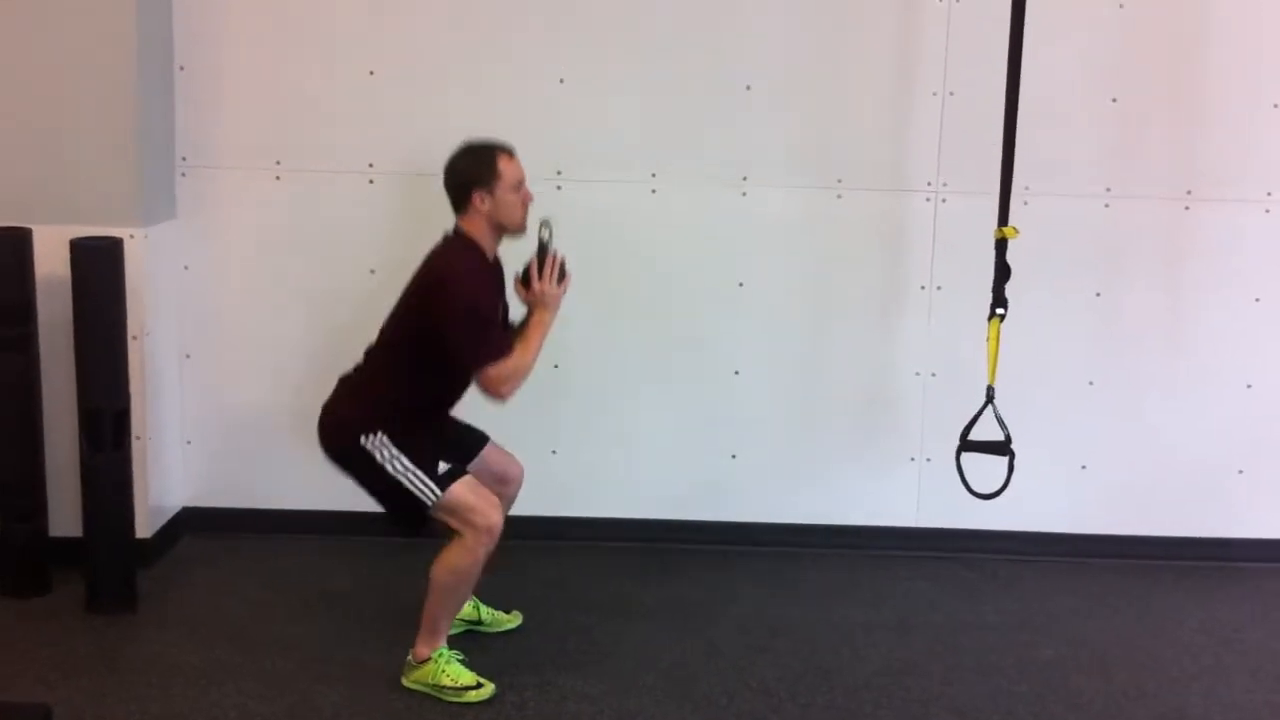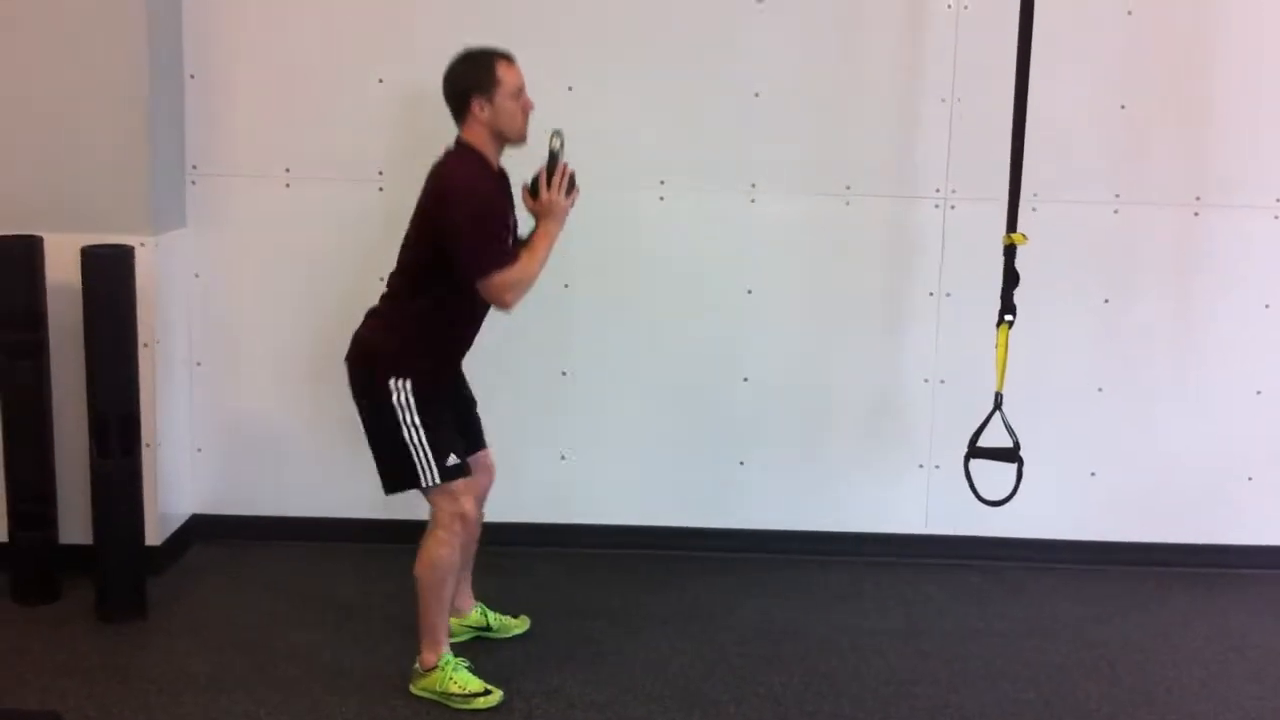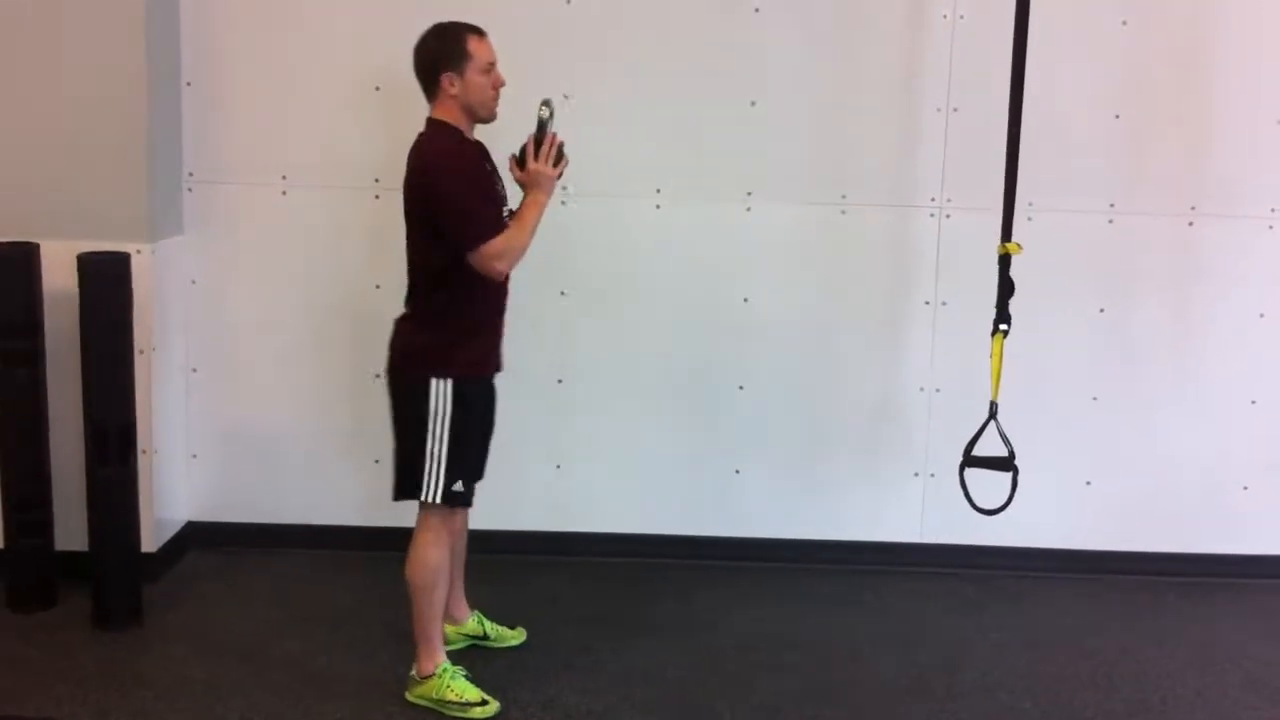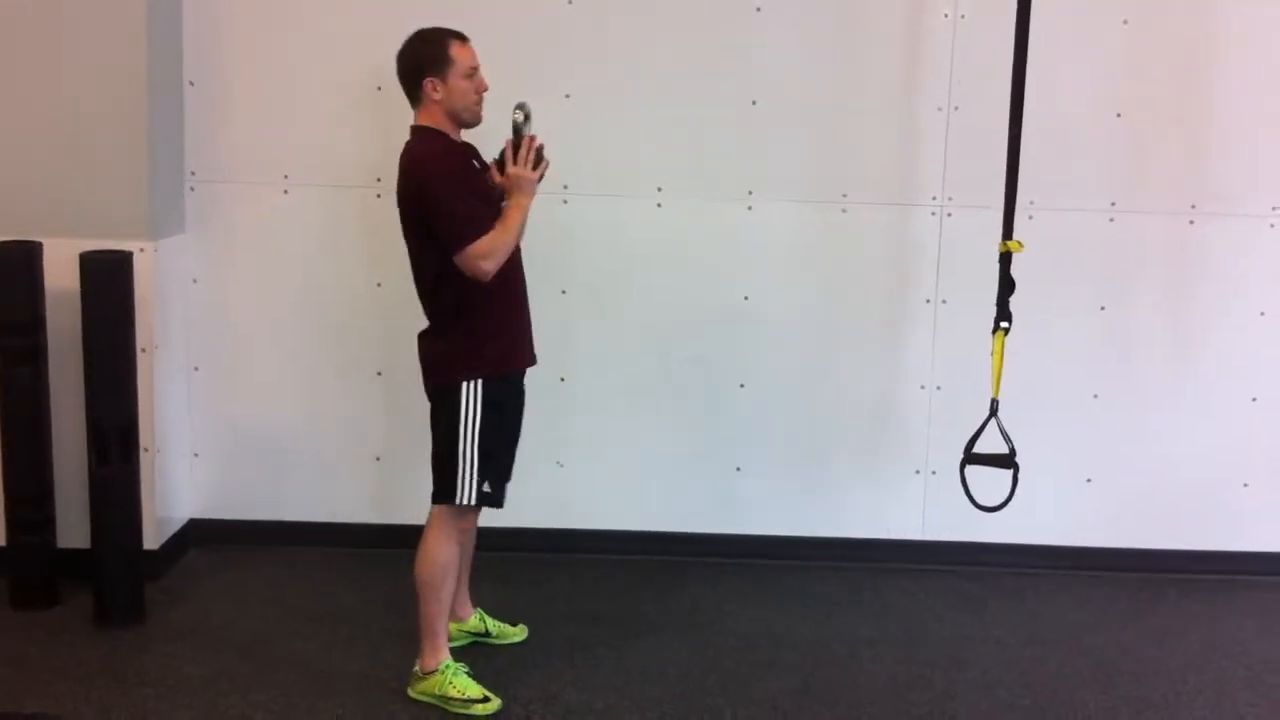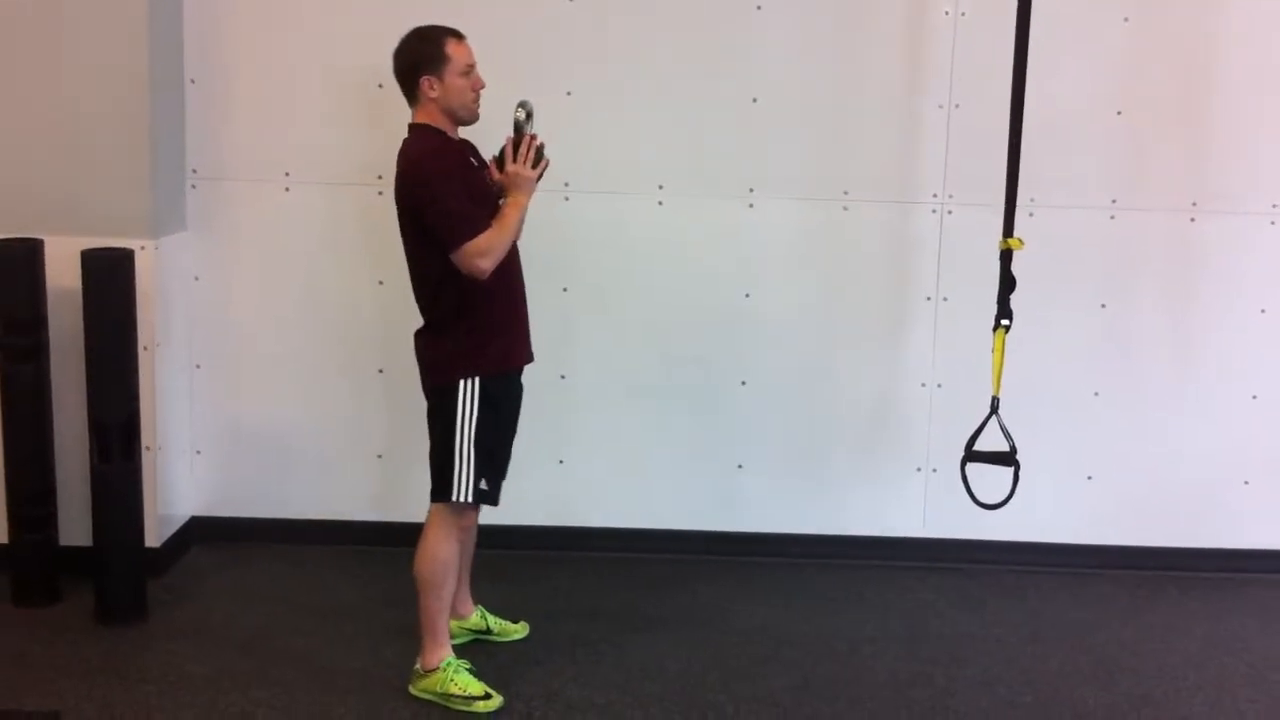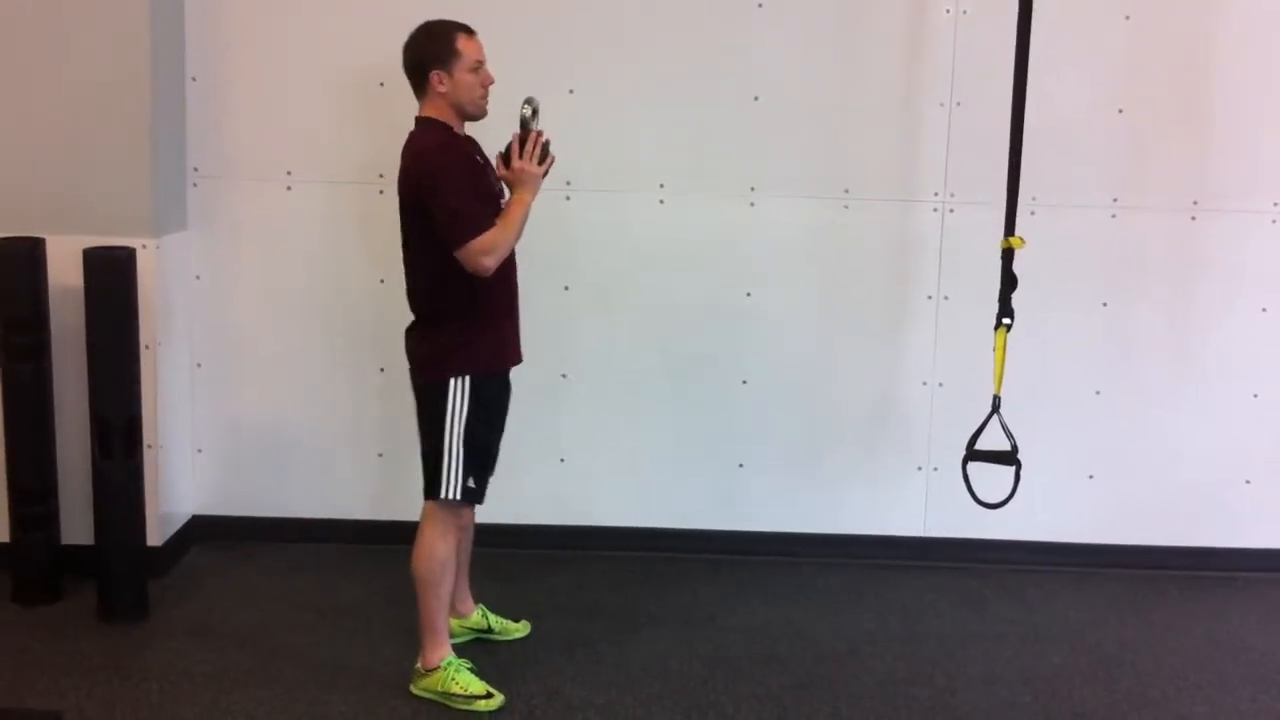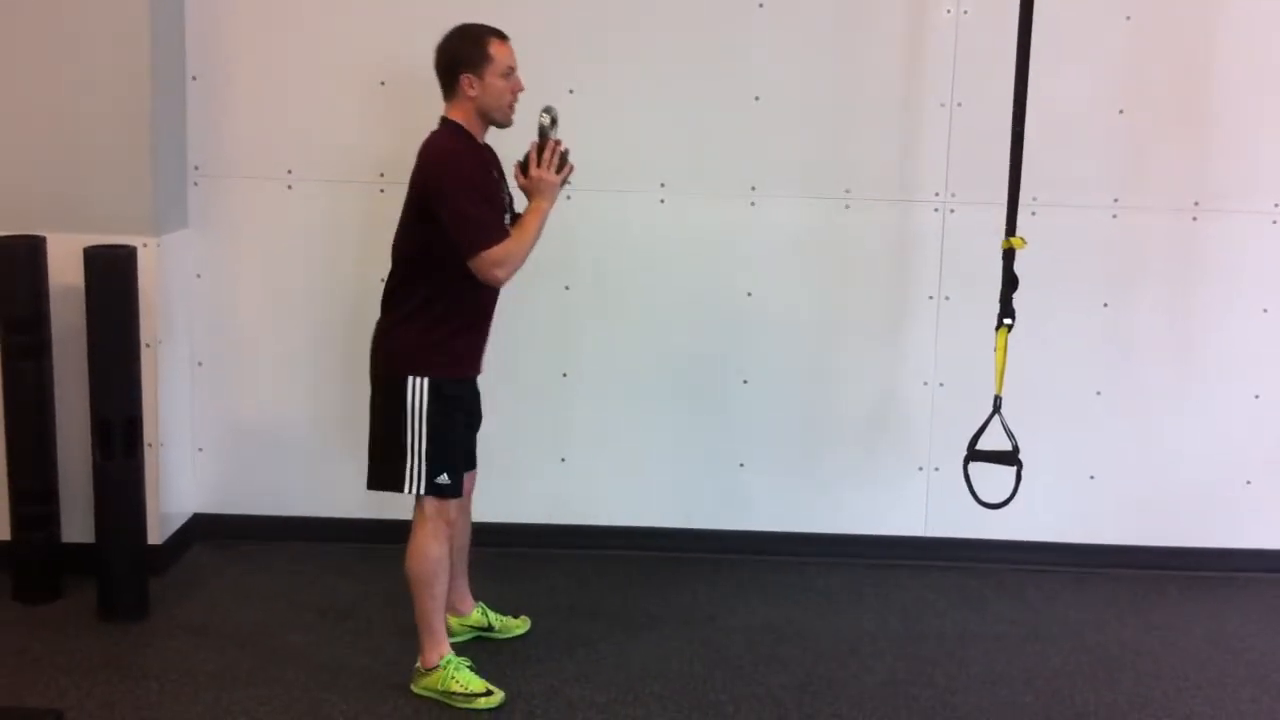
dt=0.3s
person 1, frame 1
left shoulder: (480, 261)
right shoulder: (459, 275)
left elbow: (497, 352)
right elbow: (501, 382)
left wrist: (532, 311)
right wrist: (545, 312)
left hip: (408, 413)
right hip: (365, 425)
left knee: (506, 474)
right knee: (483, 518)
left ankle: (457, 603)
right ankle: (426, 657)
person 1, frame 2
left shoulder: (482, 173)
right shoulder: (465, 182)
left elbow: (497, 270)
right elbow: (503, 290)
left wrist: (538, 220)
right wrist: (551, 224)
left hip: (431, 359)
right hip: (397, 366)
left knee: (477, 478)
right knee: (455, 504)
left ankle: (461, 611)
right ankle: (432, 664)
person 1, frame 3
left shoulder: (461, 150)
right shoulder: (445, 156)
left elbow: (490, 244)
right elbow: (497, 258)
left wrist: (528, 189)
right wrist: (539, 192)
left hip: (463, 357)
right hip: (437, 364)
left knee: (457, 503)
right knee: (440, 512)
left ankle: (457, 618)
person 1, frame 4
left shoulder: (454, 154)
right shoulder: (431, 161)
left elbow: (486, 241)
right elbow: (483, 259)
left wrist: (510, 189)
right wrist: (522, 195)
left hip: (491, 356)
right hip: (469, 362)
left knee: (468, 501)
right knee: (453, 507)
left ankle: (460, 615)
person 1, frame 5
left shoulder: (454, 152)
right shoulder: (427, 160)
right elbow: (479, 257)
left wrist: (508, 188)
right wrist: (520, 193)
left hip: (489, 353)
right hip: (466, 361)
left knee: (469, 497)
right knee: (451, 506)
left ankle: (462, 612)
right ankle: (433, 663)
person 1, frame 6
left shoulder: (455, 147)
right shoulder: (434, 154)
left elbow: (485, 240)
right elbow: (482, 255)
left wrist: (513, 185)
right wrist: (525, 191)
left hip: (478, 354)
right hip: (455, 359)
left knee: (465, 493)
right knee: (448, 503)
left ankle: (461, 611)
right ankle: (433, 662)
person 1, frame 7
left shoulder: (472, 152)
right shoulder: (450, 158)
left elbow: (493, 246)
right elbow: (496, 265)
left wrist: (530, 194)
right wrist: (543, 200)
left hip: (448, 357)
right hip: (421, 362)
left knee: (459, 488)
right knee: (437, 503)
left ankle: (461, 610)
right ankle: (433, 661)
